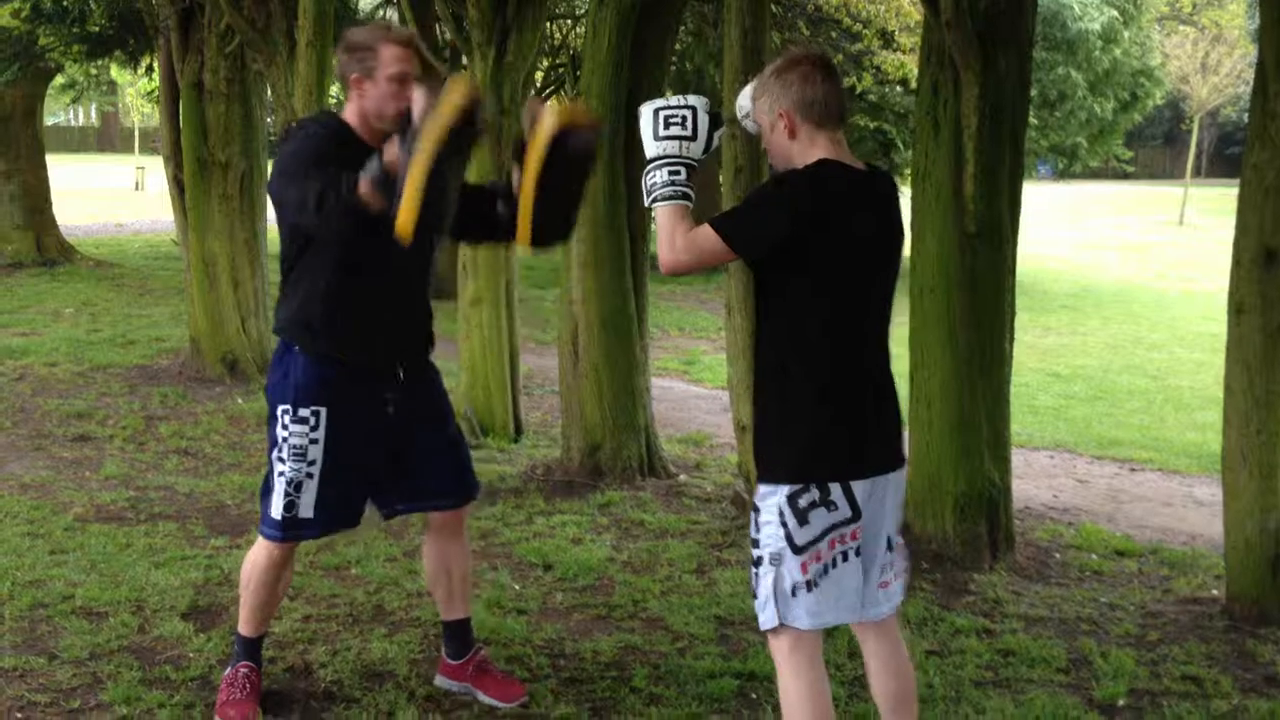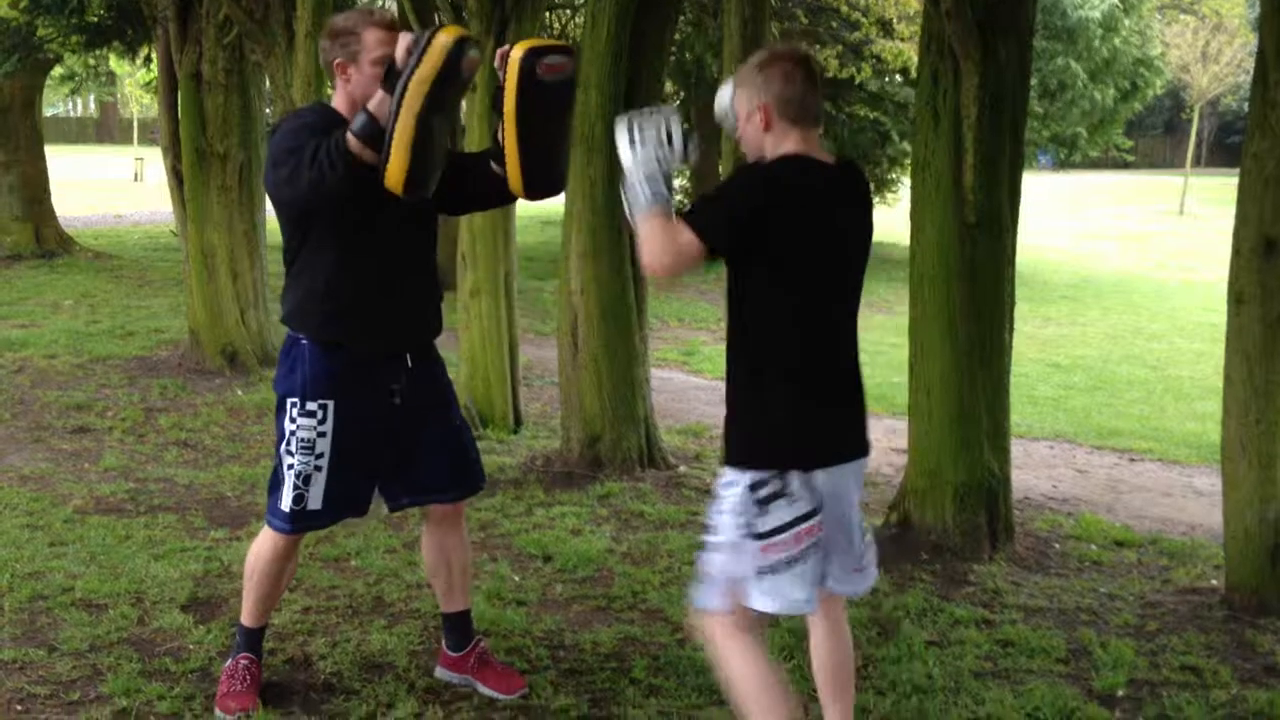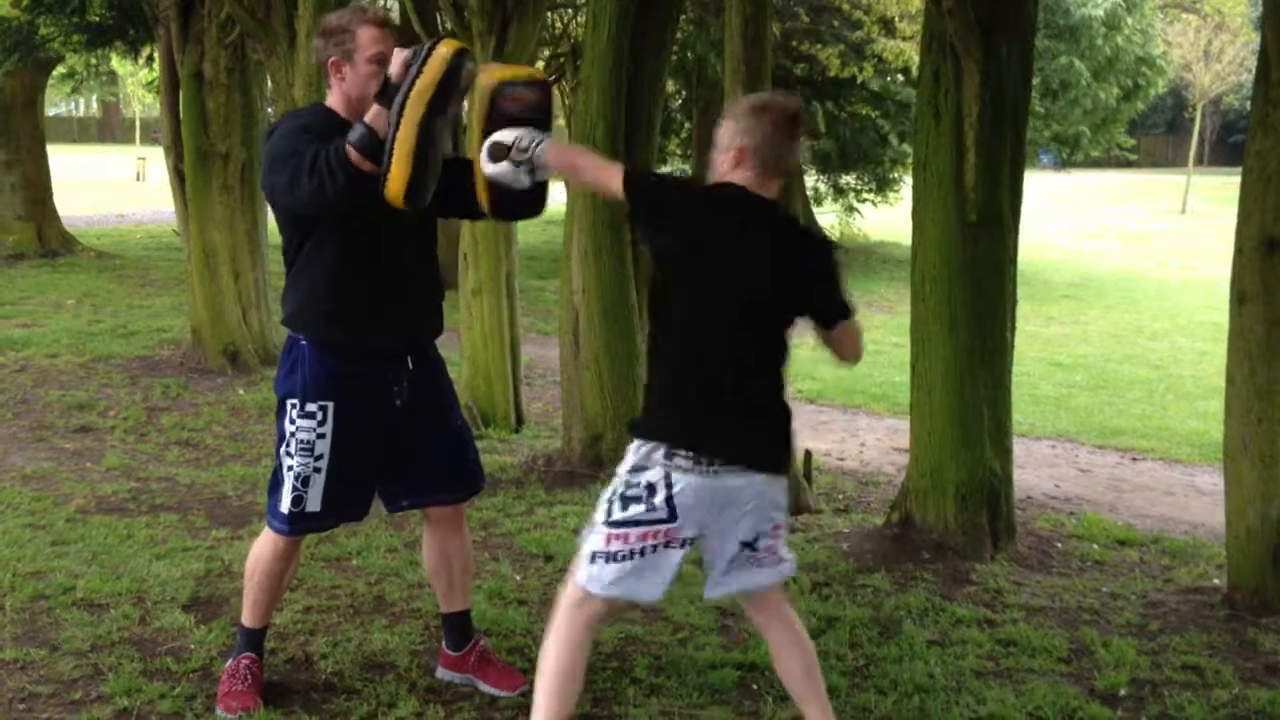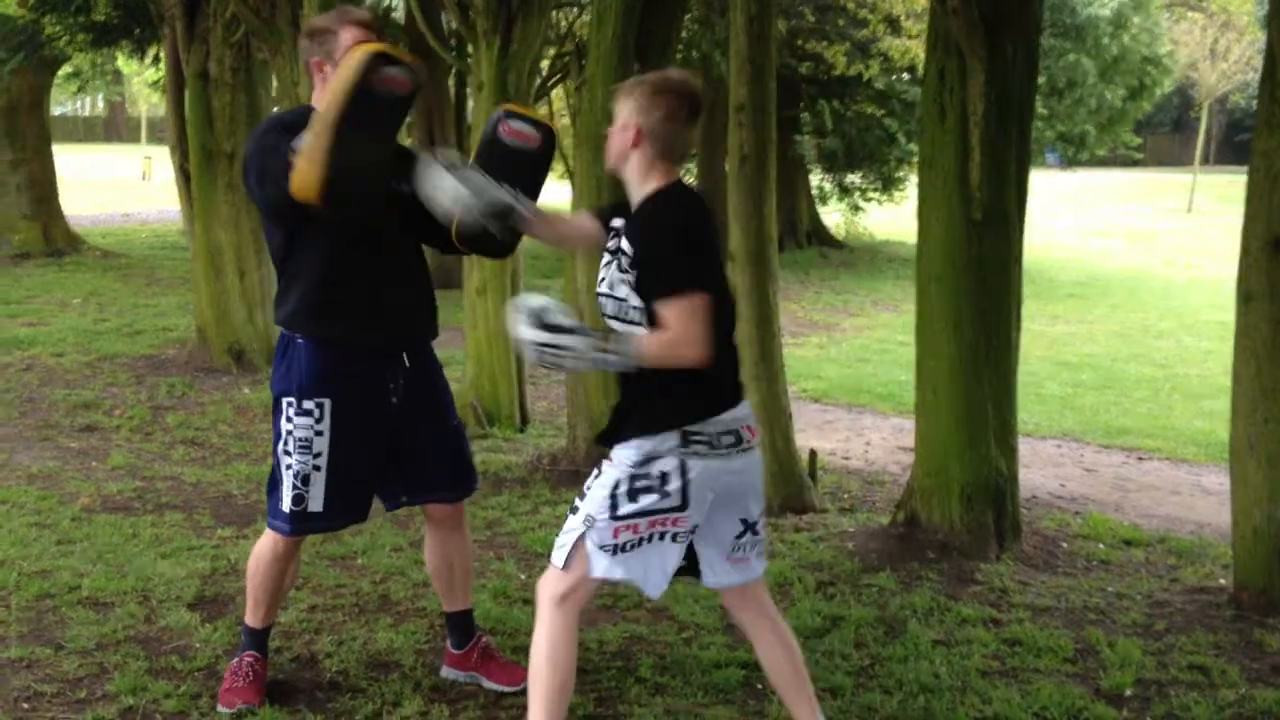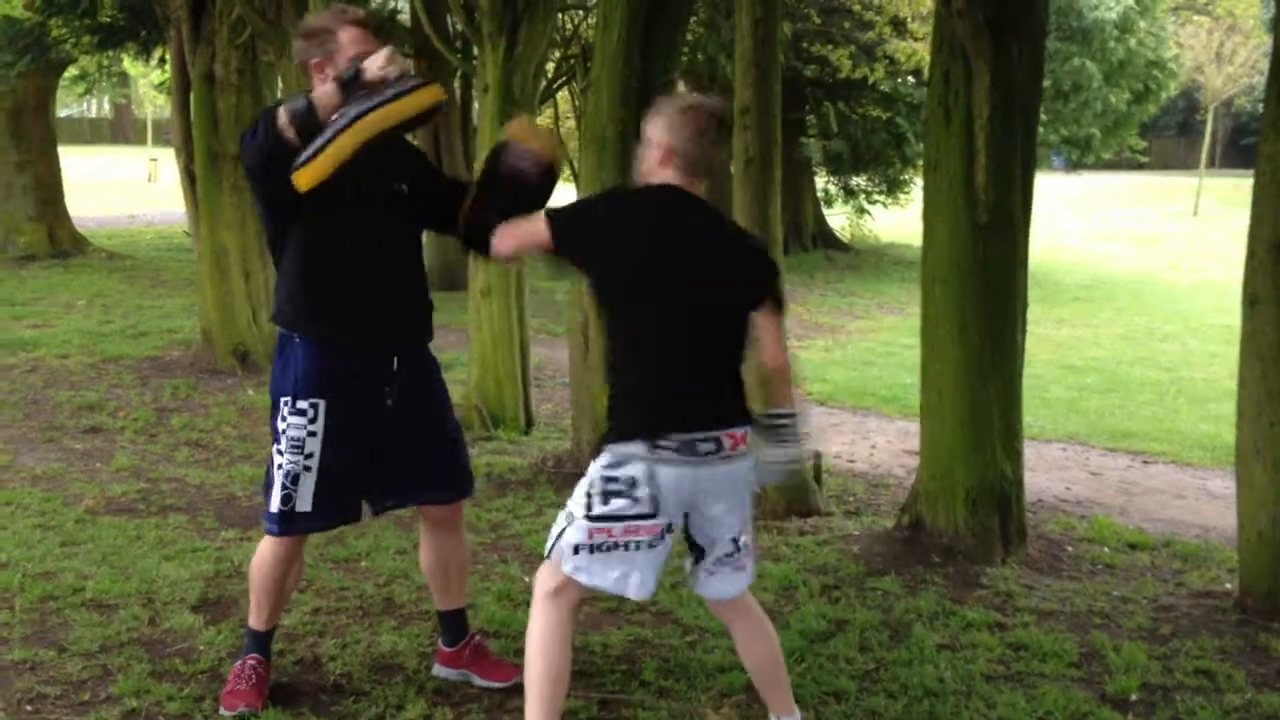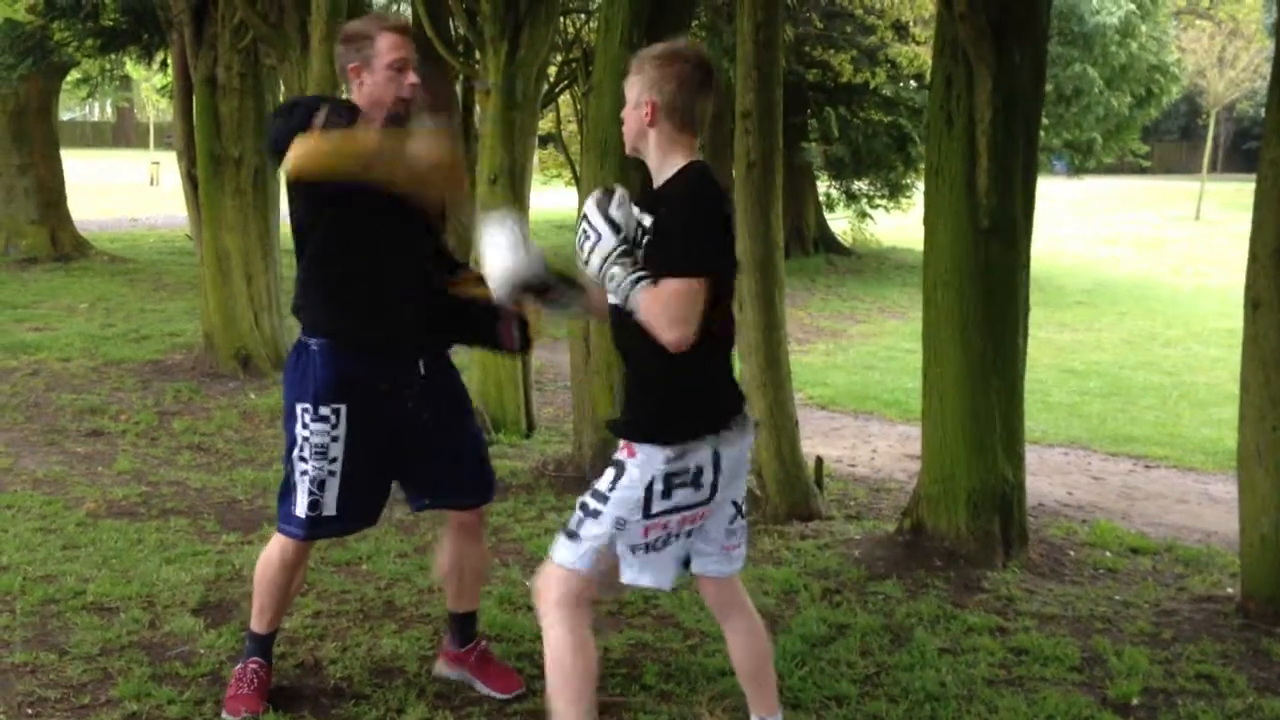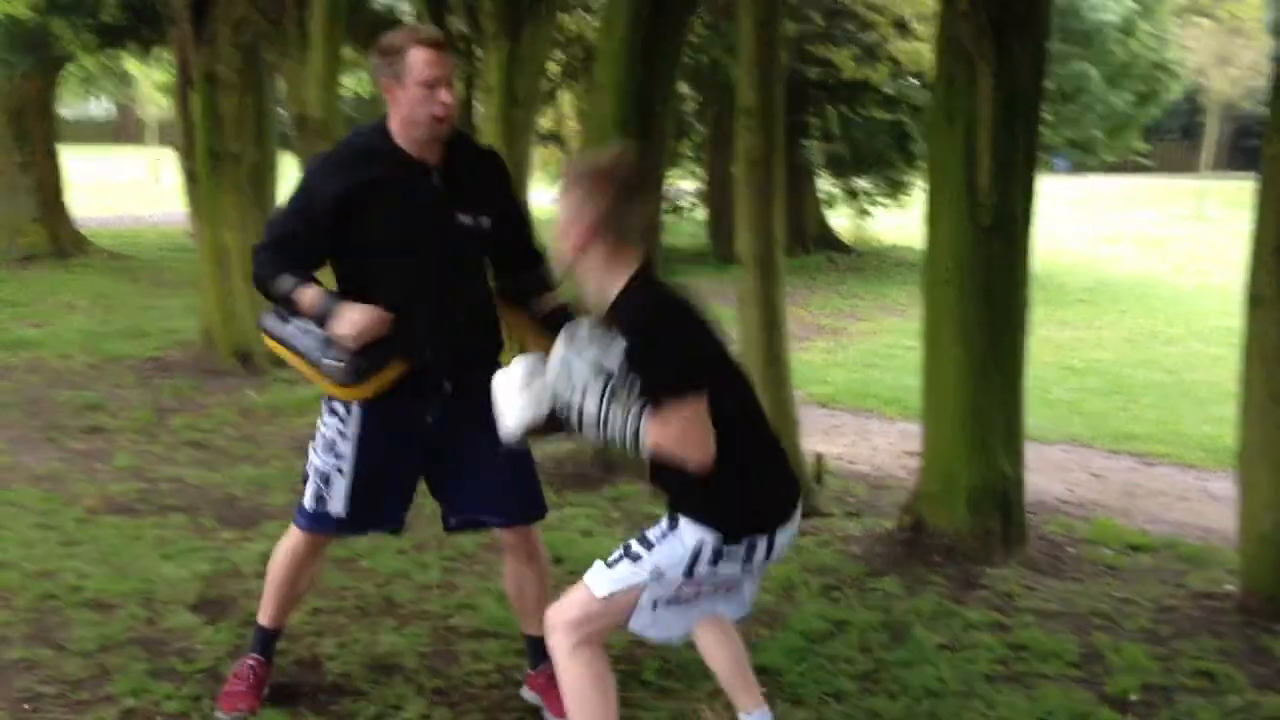
dt=0.3s
person 1, frame 1
left shoulder: (419, 159)
right shoulder: (308, 148)
left elbow: (484, 217)
right elbow: (334, 215)
right wrist: (407, 144)
left hip: (403, 369)
right hip: (320, 372)
left knee: (448, 508)
right knee: (284, 530)
left ankle: (460, 659)
person 1, frame 2
right shoulder: (299, 137)
left elbow: (494, 181)
right elbow: (329, 179)
right wrist: (394, 95)
left hip: (410, 357)
right hip: (327, 362)
left knee: (446, 502)
right knee: (291, 521)
left ankle: (459, 650)
right ankle: (244, 657)
person 1, frame 3
right shoulder: (297, 139)
left elbow: (477, 193)
right elbow: (324, 190)
right wrist: (391, 107)
left hip: (410, 358)
right hip: (328, 362)
left knee: (447, 502)
right knee: (290, 521)
left ankle: (461, 650)
right ankle: (246, 657)
person 1, frame 4
right shoulder: (280, 138)
left elbow: (449, 231)
left hip: (406, 358)
right hip: (321, 361)
left knee: (446, 502)
right knee: (291, 522)
left ankle: (464, 647)
right ankle: (250, 655)
person 1, frame 5
left shoulder: (392, 150)
right shoulder: (288, 141)
left elbow: (459, 213)
right elbow: (260, 150)
left wrist: (508, 175)
right wrist: (353, 81)
left hip: (402, 359)
right hip: (319, 362)
left knee: (442, 505)
right knee: (289, 524)
left ankle: (457, 645)
right ankle: (255, 659)
person 1, frame 6
right shoulder: (322, 126)
right elbow: (287, 126)
left wrist: (490, 314)
left hip: (422, 363)
right hip: (338, 364)
left knee: (468, 507)
right knee: (300, 529)
left ankle: (462, 646)
right ankle: (255, 661)
person 1, frame 7
left shoulder: (482, 170)
right shoulder: (348, 170)
left elbow: (519, 268)
right elbow: (275, 263)
left wrist: (567, 327)
right wrist: (333, 311)
left hip: (463, 385)
right hip: (377, 384)
left knee: (517, 531)
right knee: (314, 530)
right ankle: (259, 657)
person 2, frame 1
left shoulder: (797, 197)
right shoulder: (878, 192)
left elbow: (676, 255)
left wrist: (669, 163)
left hip: (809, 460)
right hip: (875, 451)
left knee: (793, 635)
right knee: (876, 620)
person 2, frame 2
left shoulder: (762, 187)
right shoulder: (849, 186)
left elbow: (661, 261)
left wrist: (647, 181)
left hip: (774, 450)
right hip: (838, 441)
left knee: (722, 620)
right knee: (825, 601)
person 2, frame 3
left shoulder: (687, 203)
right shoulder: (806, 247)
left elbow: (587, 168)
right elbow: (848, 348)
left wrist: (528, 149)
left hip: (675, 456)
right hip: (758, 461)
left knee: (577, 606)
right knee: (768, 602)
person 2, frame 4
left shoulder: (666, 222)
right shoulder: (655, 208)
left elbow: (690, 345)
right elbow: (584, 232)
left wrist: (590, 345)
left hip: (663, 446)
right hip: (728, 441)
left knee: (559, 595)
right knee: (747, 596)
person 2, frame 5
left shoulder: (613, 211)
right shoulder: (740, 245)
left elbow: (506, 243)
right elbow: (774, 359)
right wrist: (782, 427)
left hip: (646, 451)
right hip: (723, 449)
left knee: (552, 596)
right knee: (731, 599)
person 2, frame 6
left shoulder: (690, 198)
right shoulder: (671, 196)
left elbow: (676, 330)
right elbow: (628, 303)
left wrist: (609, 262)
left hip: (674, 440)
right hip: (717, 432)
left knee: (559, 590)
right knee: (722, 589)
person 2, frame 7
left shoulder: (646, 318)
right shoulder: (642, 302)
left elbow: (696, 448)
left wrist: (597, 406)
right wrist: (563, 400)
left hip: (737, 522)
right hip: (752, 508)
left knee: (571, 625)
right knee: (695, 602)
